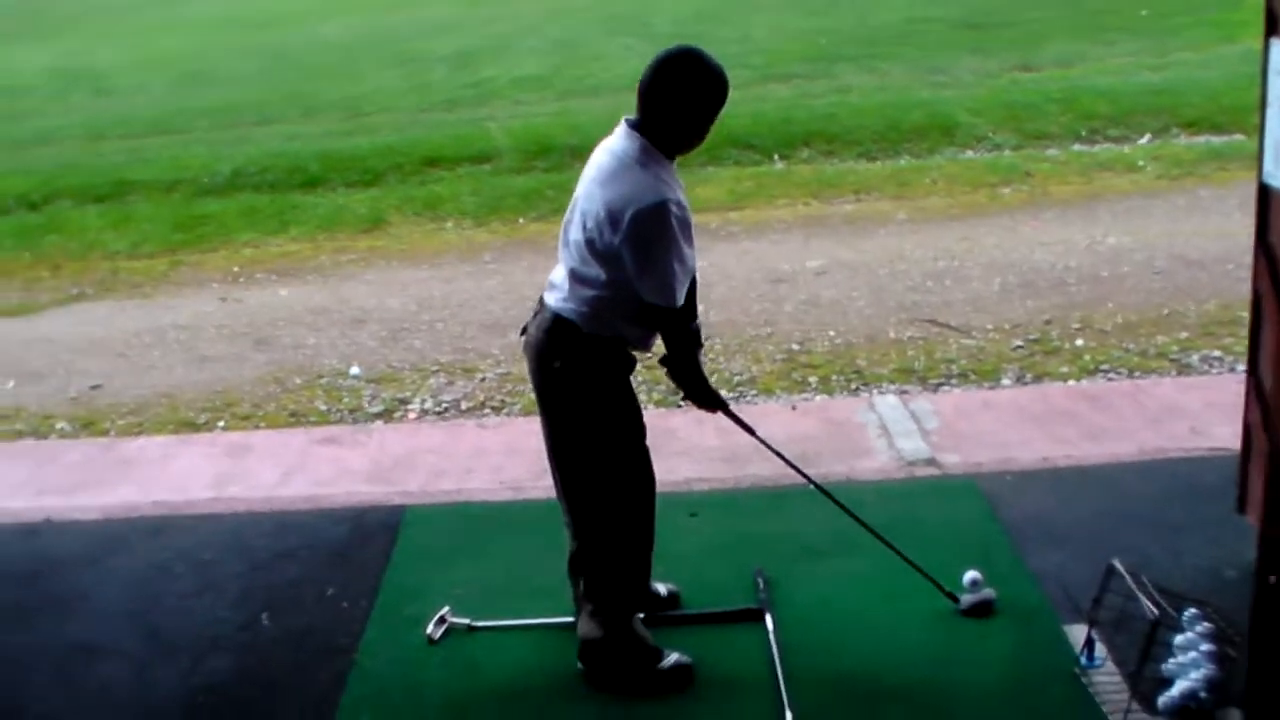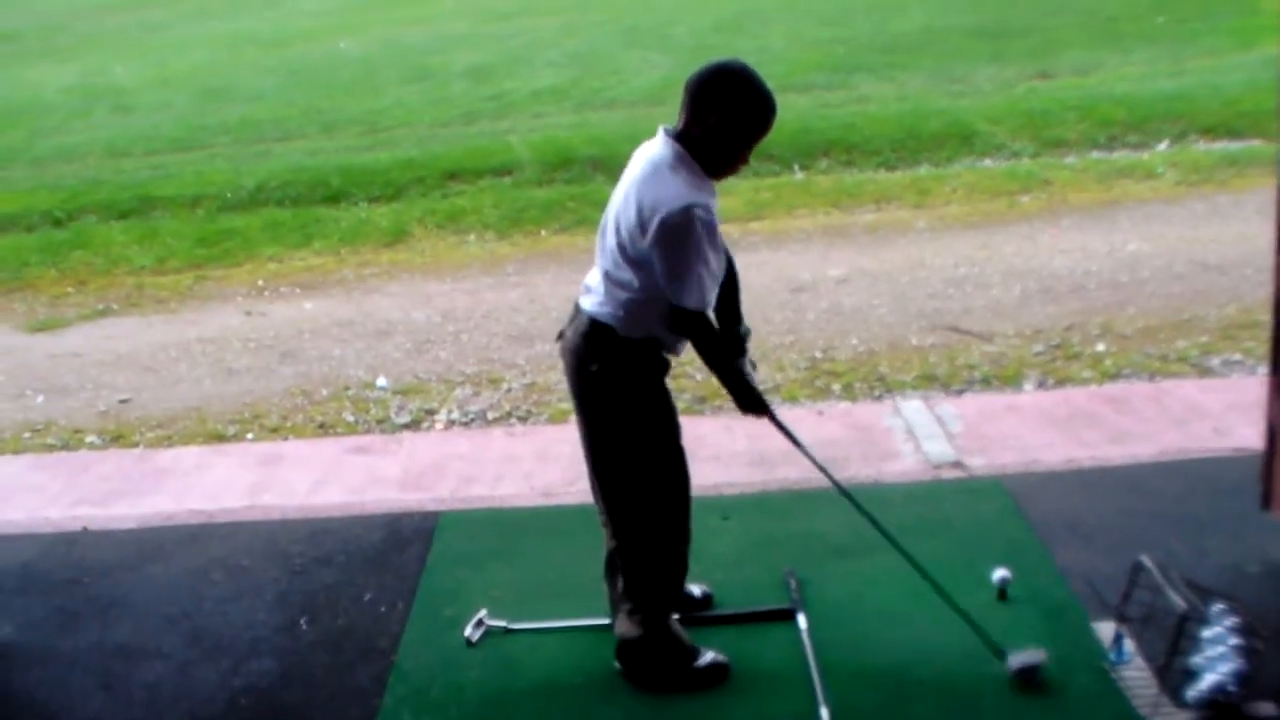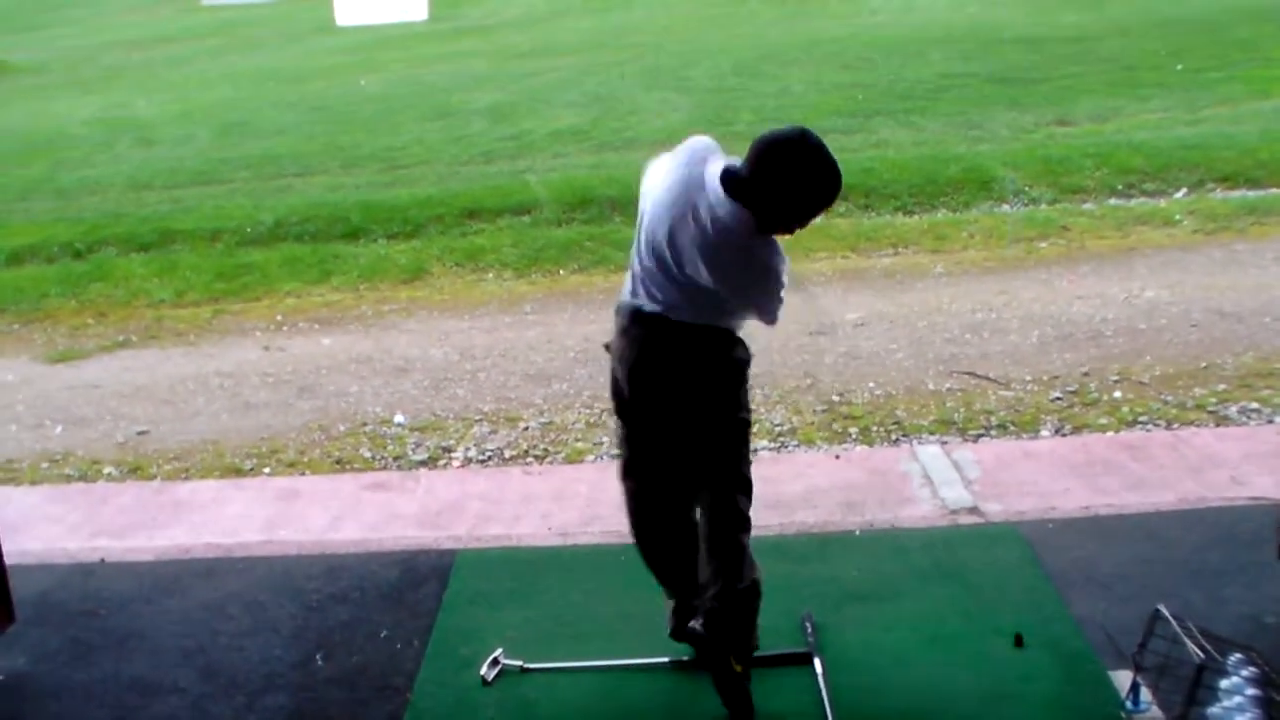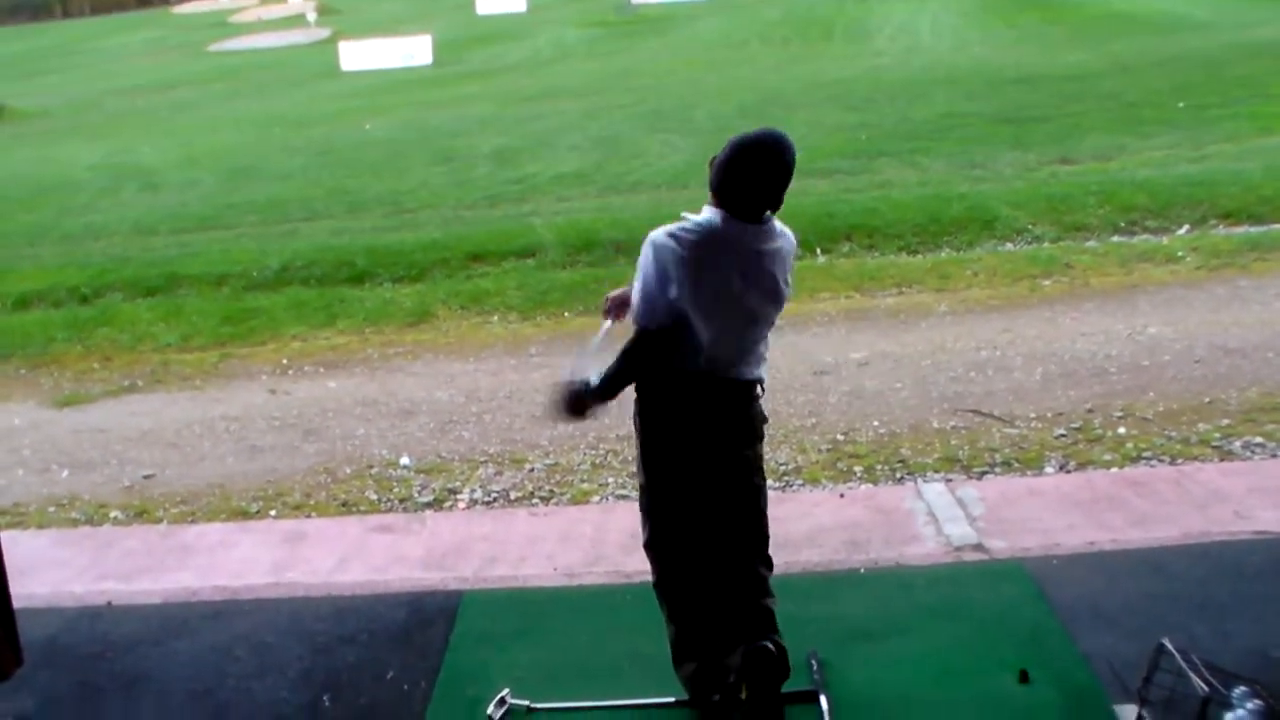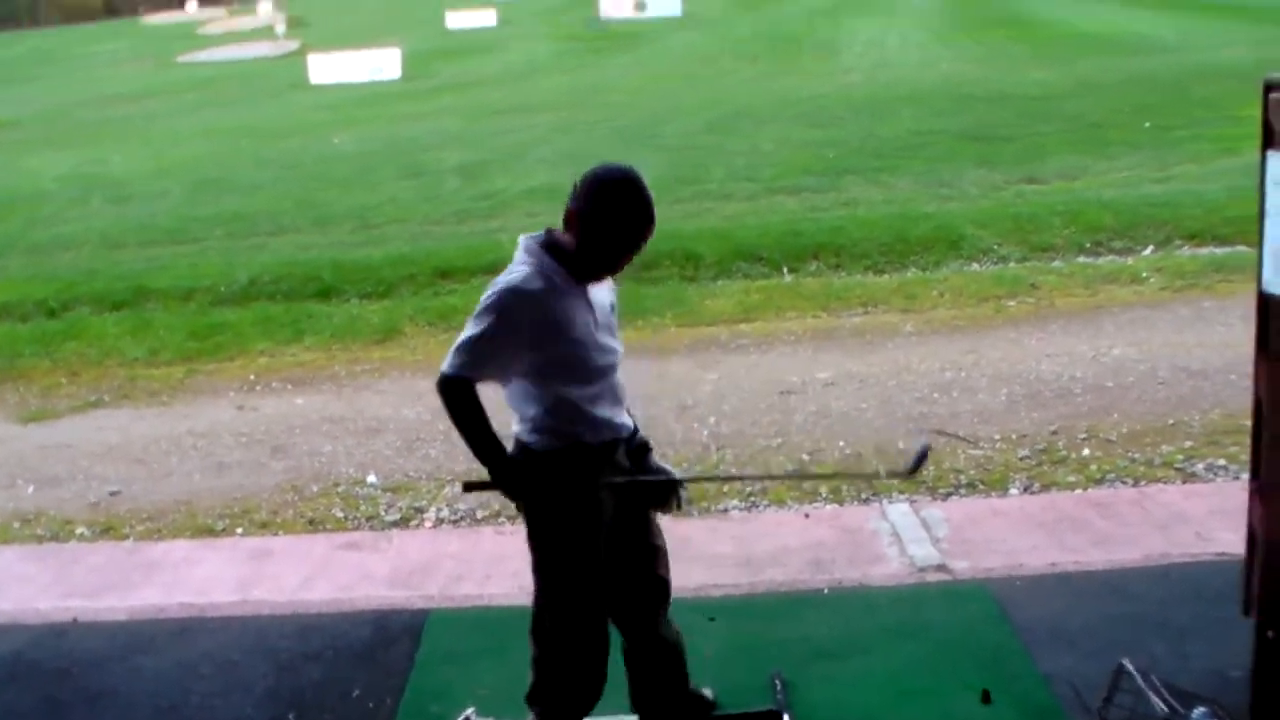
dt=1s
person 1, frame 1
left shoulder: (618, 150)
right shoulder: (653, 200)
right elbow: (666, 306)
left wrist: (685, 356)
right wrist: (693, 377)
left hip: (566, 332)
right hip: (582, 353)
left knee: (604, 488)
right knee: (616, 495)
left ankle: (617, 588)
right ankle: (609, 640)
person 1, frame 2
left shoulder: (657, 154)
right shoulder: (684, 206)
left elbow: (715, 265)
right elbow: (687, 316)
left wrist: (735, 338)
right wrist: (737, 381)
left hip: (600, 336)
right hip: (619, 356)
left knee: (636, 489)
right knee: (655, 497)
left ankle: (648, 587)
right ankle: (647, 640)
person 1, frame 3
left shoulder: (692, 158)
right shoulder: (749, 249)
left elbow: (656, 170)
right elbow: (765, 310)
left hip: (636, 341)
right hip: (702, 361)
left knee: (653, 489)
right knee: (721, 501)
left ankle: (689, 607)
right ankle: (724, 631)
person 1, frame 4
left shoulder: (669, 245)
right shoulder: (781, 245)
left elbow: (650, 347)
left wrist: (595, 391)
right wrist: (641, 291)
left hip: (671, 408)
right hip: (736, 406)
left knee: (675, 548)
right knee: (742, 544)
left ankle: (706, 671)
right ankle: (757, 648)
person 1, frame 5
left shoulder: (596, 281)
right shoulder: (520, 294)
right elbow: (454, 381)
left wrist: (640, 450)
right wrist: (499, 466)
left hip: (613, 458)
right hip: (561, 475)
left knee: (645, 585)
right knee: (572, 620)
